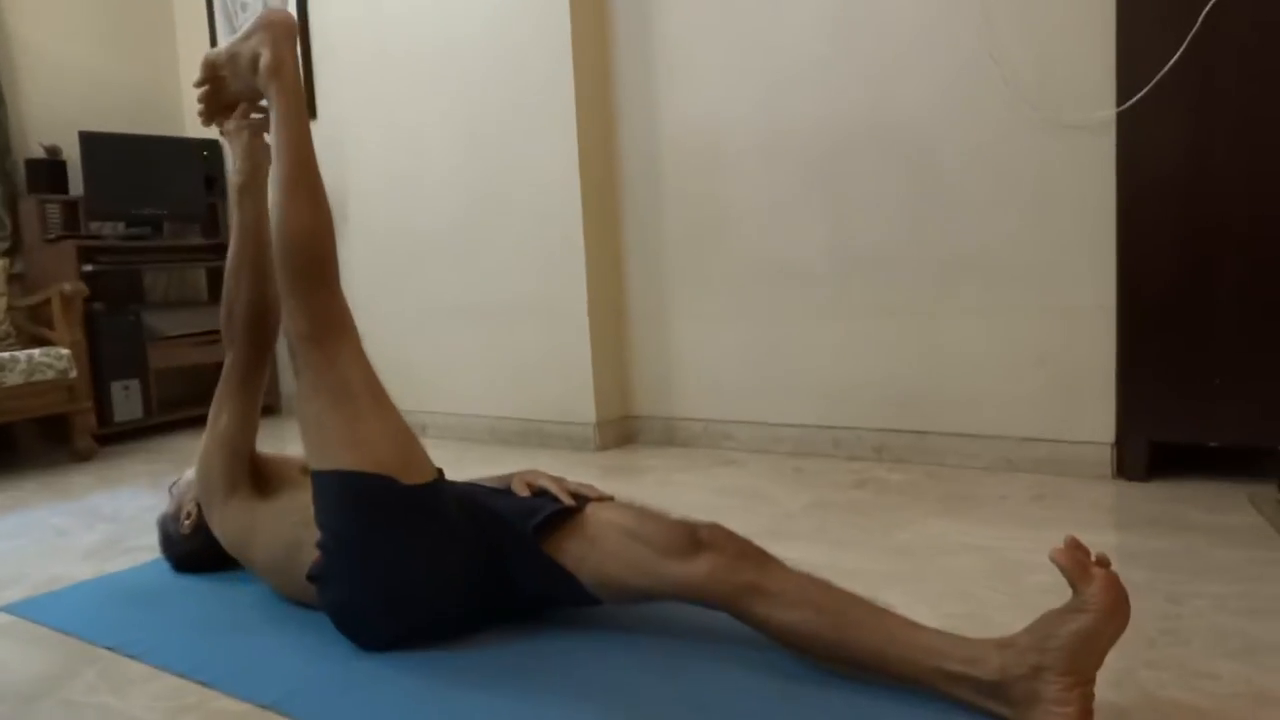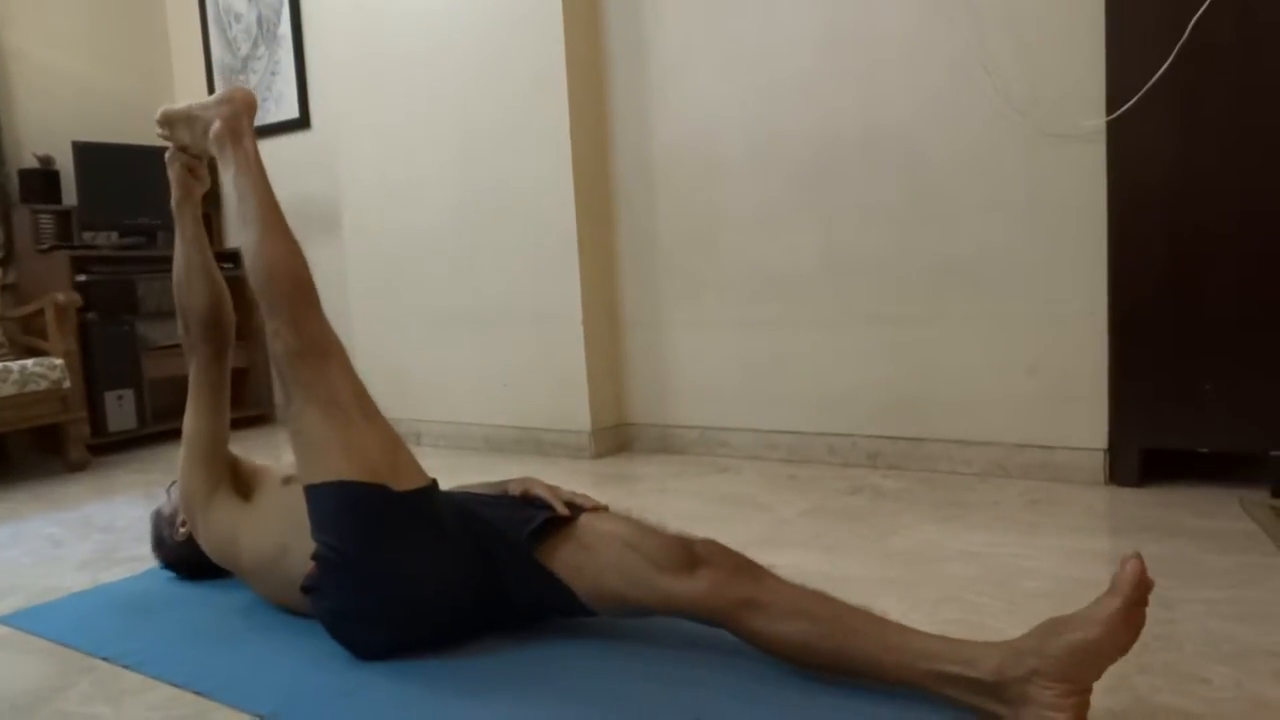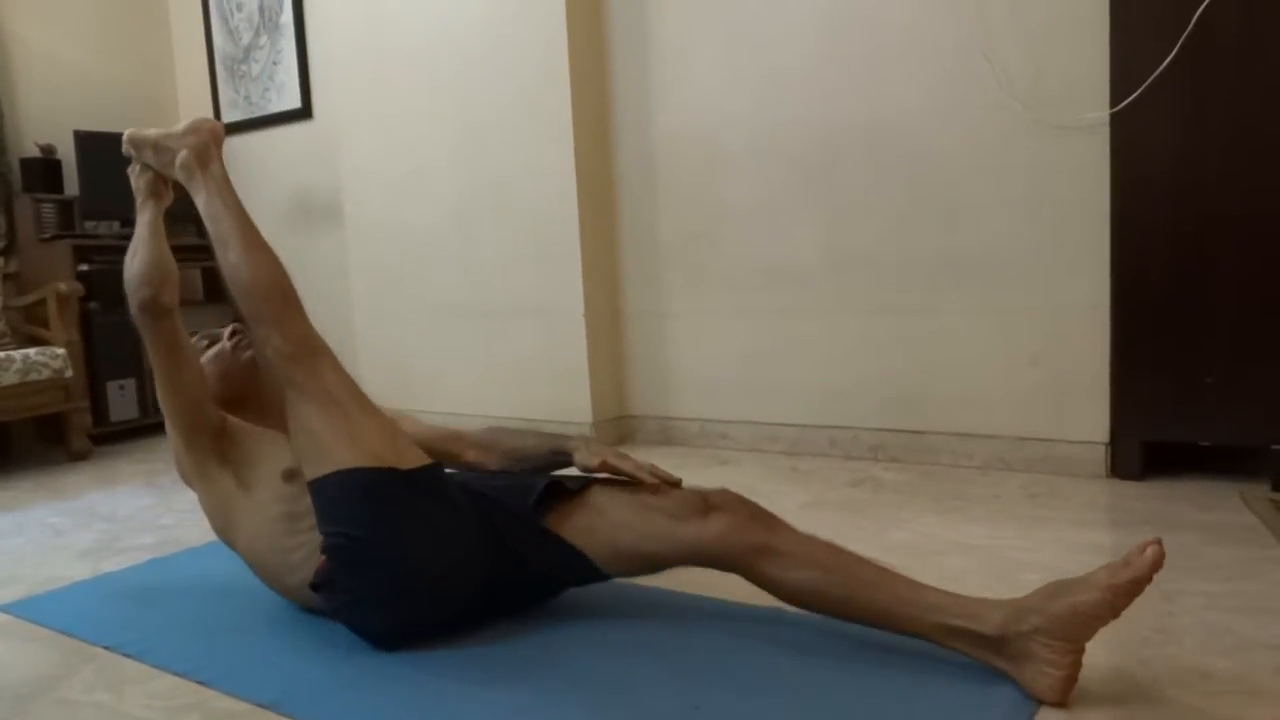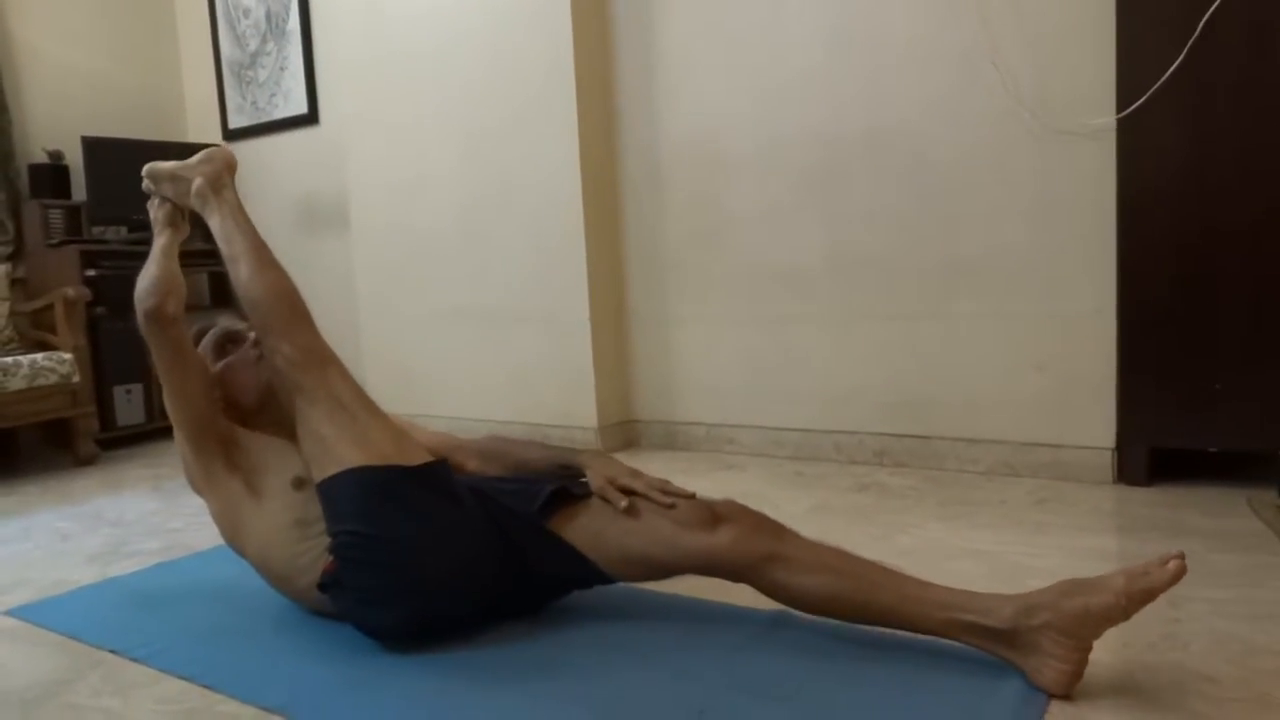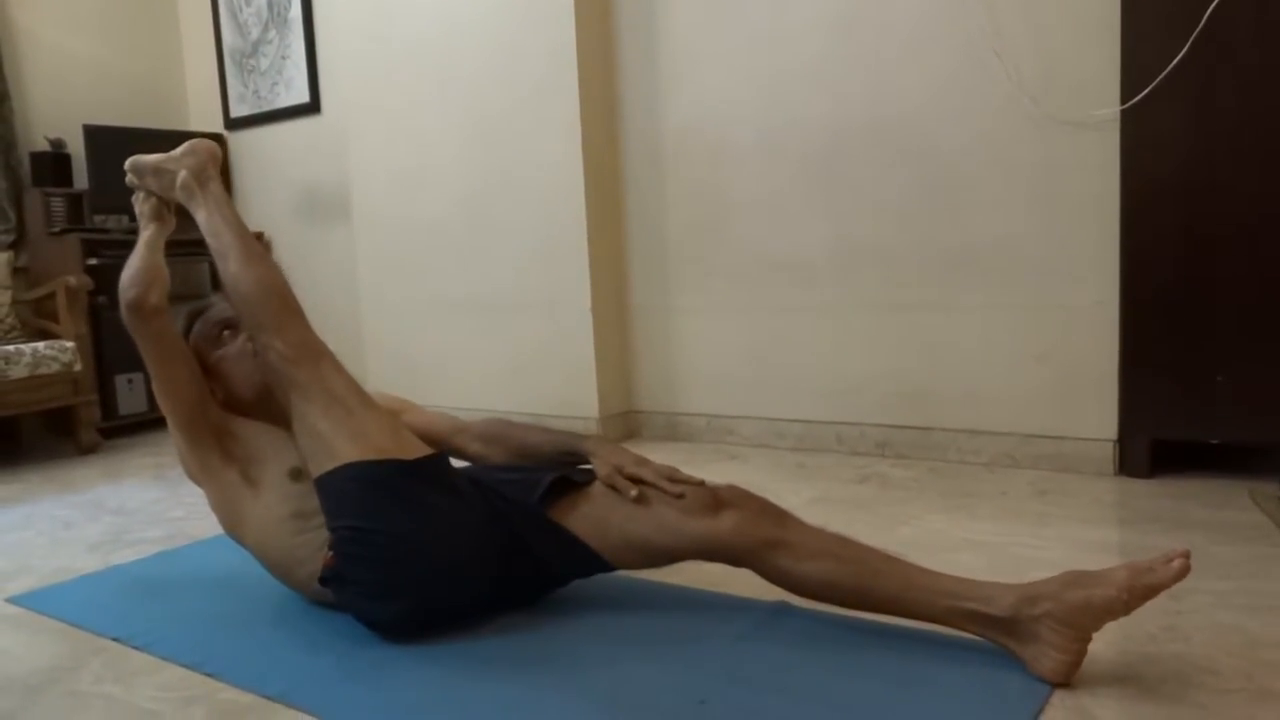
dt=1s
person 1, frame 1
left shoulder: (302, 482)
right shoulder: (225, 493)
right elbow: (247, 342)
left wrist: (513, 476)
right wrist: (248, 182)
left hip: (451, 553)
right hip: (386, 565)
left knee: (702, 553)
right knee: (310, 304)
person 1, frame 2
left shoulder: (284, 489)
right shoulder: (209, 495)
left elbow: (419, 483)
right elbow: (207, 342)
left wrist: (514, 484)
right wrist: (188, 203)
left hip: (446, 560)
right hip: (378, 572)
left knee: (702, 568)
right knee: (298, 331)
person 1, frame 3
left shoulder: (333, 429)
right shoulder: (211, 448)
left elbow: (471, 444)
right elbow: (152, 304)
left wrist: (571, 447)
right wrist: (151, 198)
left hip: (468, 538)
right hip: (391, 567)
left knee: (713, 516)
right knee: (294, 332)
left ankle: (1004, 631)
person 1, frame 4
left shoulder: (345, 433)
right shoulder: (218, 457)
left elbow: (477, 452)
right elbow: (158, 315)
left wrist: (584, 461)
right wrist: (175, 222)
left hip: (472, 544)
right hip: (397, 572)
left knee: (720, 528)
right knee: (305, 342)
left ankle: (1013, 625)
person 1, frame 5
left shoulder: (346, 416)
right shoulder: (215, 444)
left elbow: (475, 433)
right elbow: (142, 308)
left wrist: (589, 447)
right wrist: (165, 211)
left hip: (473, 530)
right hip: (397, 564)
left knee: (724, 514)
right knee: (295, 336)
left ankle: (1014, 614)
